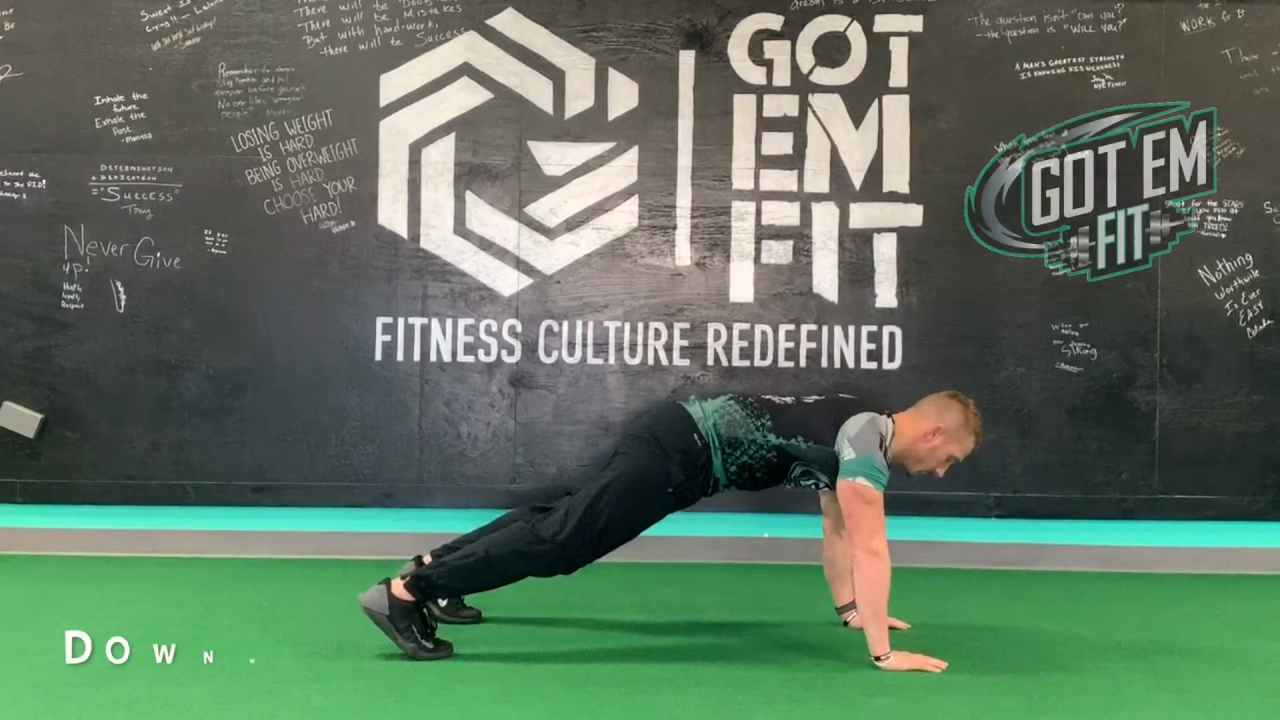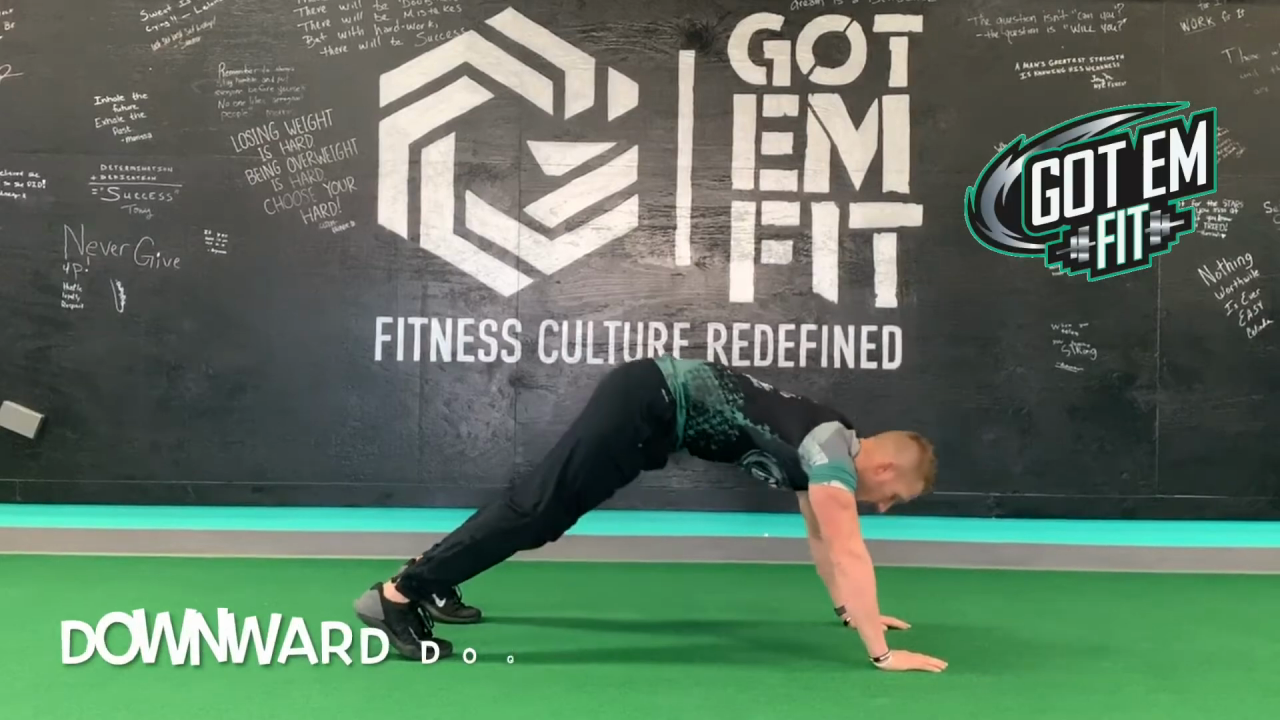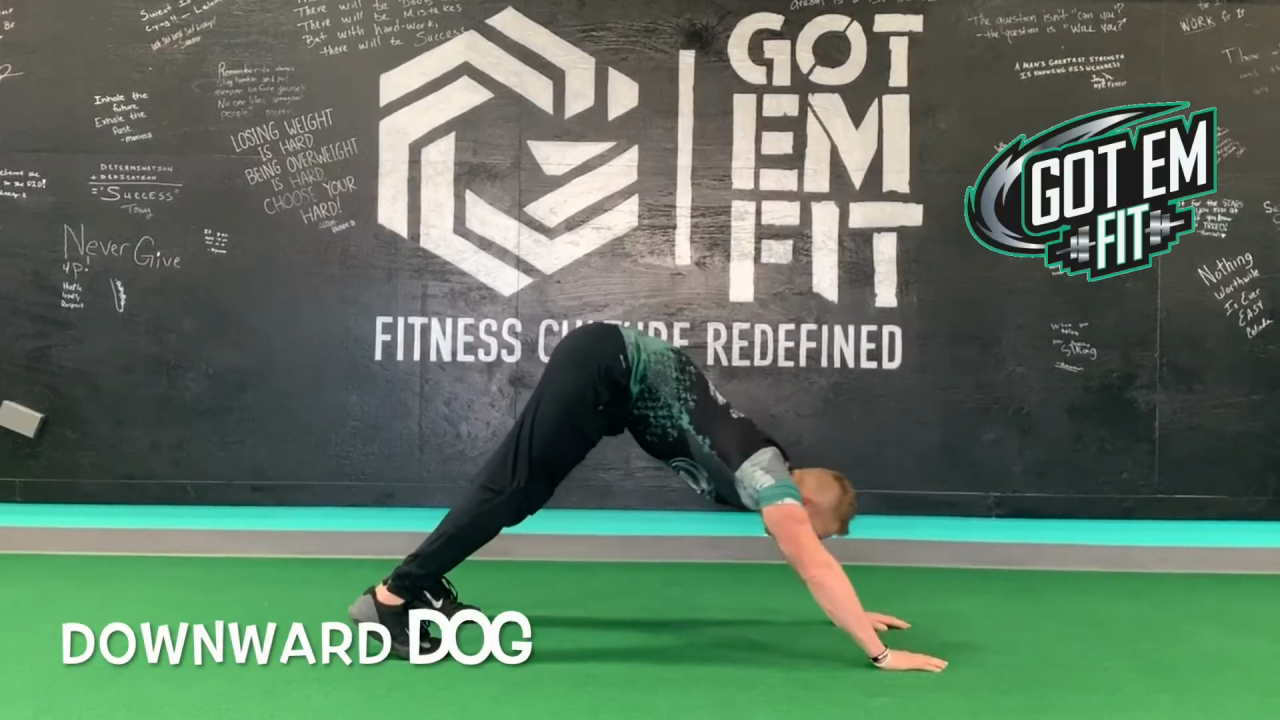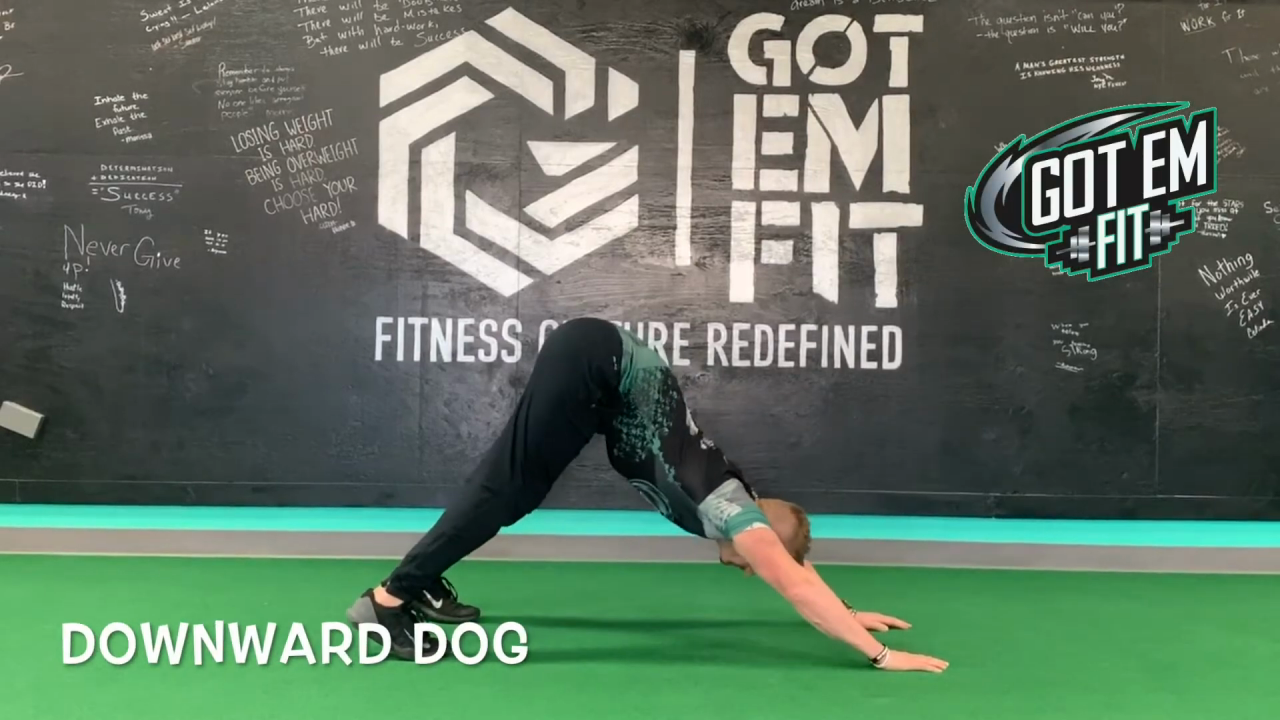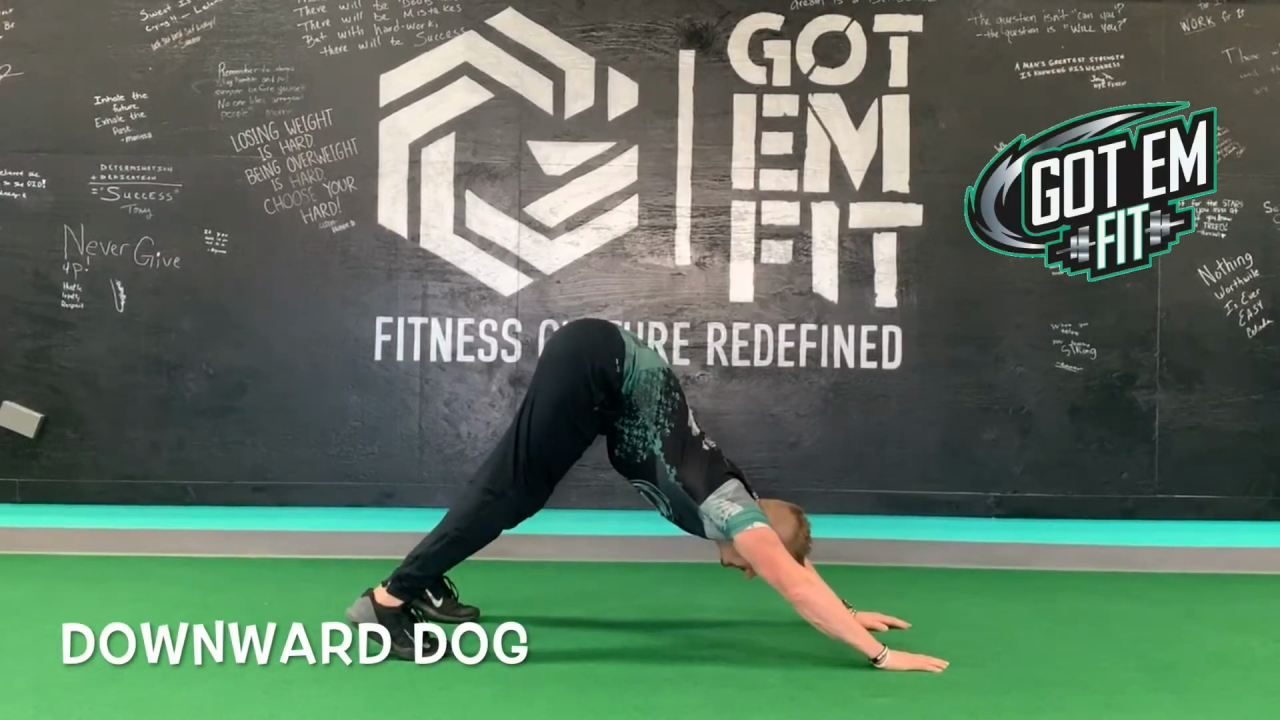
dt=0.4s
person 1, frame 1
left shoulder: (857, 433)
right shoulder: (868, 438)
left elbow: (838, 531)
right elbow: (869, 549)
left wrist: (849, 607)
right wrist: (883, 651)
left hip: (681, 438)
right hip: (679, 451)
left knee: (562, 517)
right knee: (561, 539)
left ankle: (434, 567)
right ankle: (405, 591)
person 1, frame 2
left shoulder: (827, 443)
right shoulder: (831, 450)
left elbow: (820, 535)
right elbow: (848, 550)
left wrist: (847, 608)
right wrist: (882, 653)
left hip: (654, 399)
right hip: (649, 402)
left knee: (543, 496)
right knee: (541, 507)
left ankle: (427, 573)
right ankle: (396, 595)
person 1, frame 3
left shoulder: (769, 470)
right shoulder: (762, 477)
left elbow: (811, 561)
right elbow: (816, 567)
left wrist: (852, 611)
right wrist: (880, 653)
left hip: (612, 362)
right hip: (605, 364)
left knee: (518, 482)
right knee: (515, 486)
left ankle: (424, 584)
right ankle: (388, 598)
person 1, frame 4
left shoulder: (729, 497)
right shoulder: (723, 507)
left elbow: (795, 574)
right elbow: (796, 586)
left wrist: (848, 613)
right wrist: (879, 654)
left hip: (600, 359)
right hip: (594, 362)
left knee: (512, 485)
right knee: (507, 487)
left ankle: (423, 586)
right ankle: (387, 599)
person 1, frame 5
left shoulder: (732, 499)
right shoulder: (727, 509)
left elbow: (796, 568)
right elbow: (796, 586)
left wrist: (848, 612)
right wrist: (880, 654)
left hip: (601, 359)
right hip: (595, 361)
left knee: (516, 486)
right knee: (511, 488)
left ankle: (423, 584)
right ankle: (389, 598)
